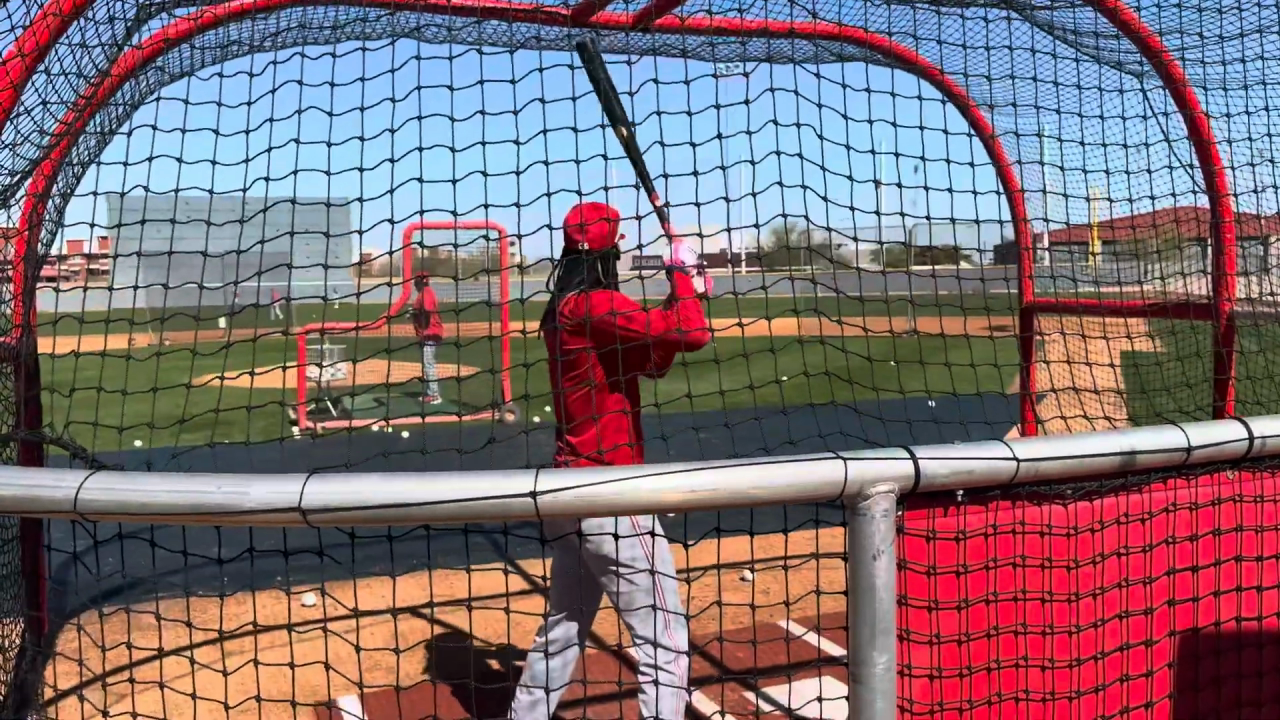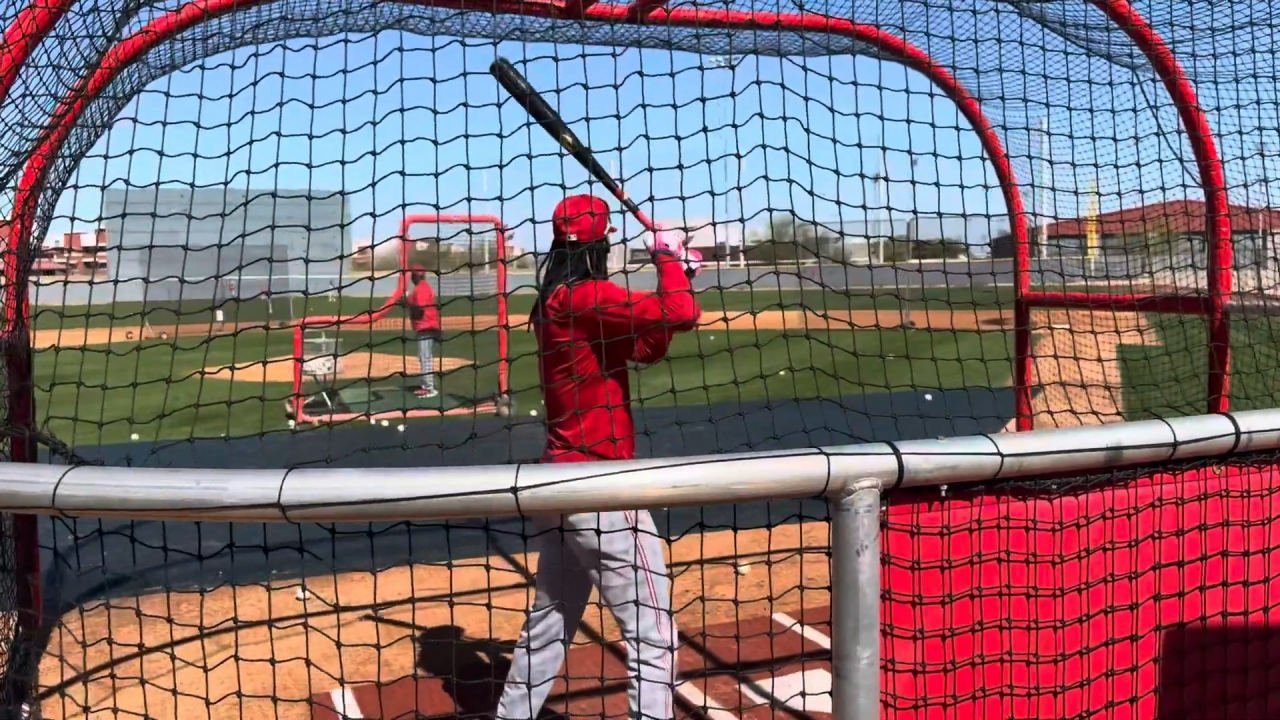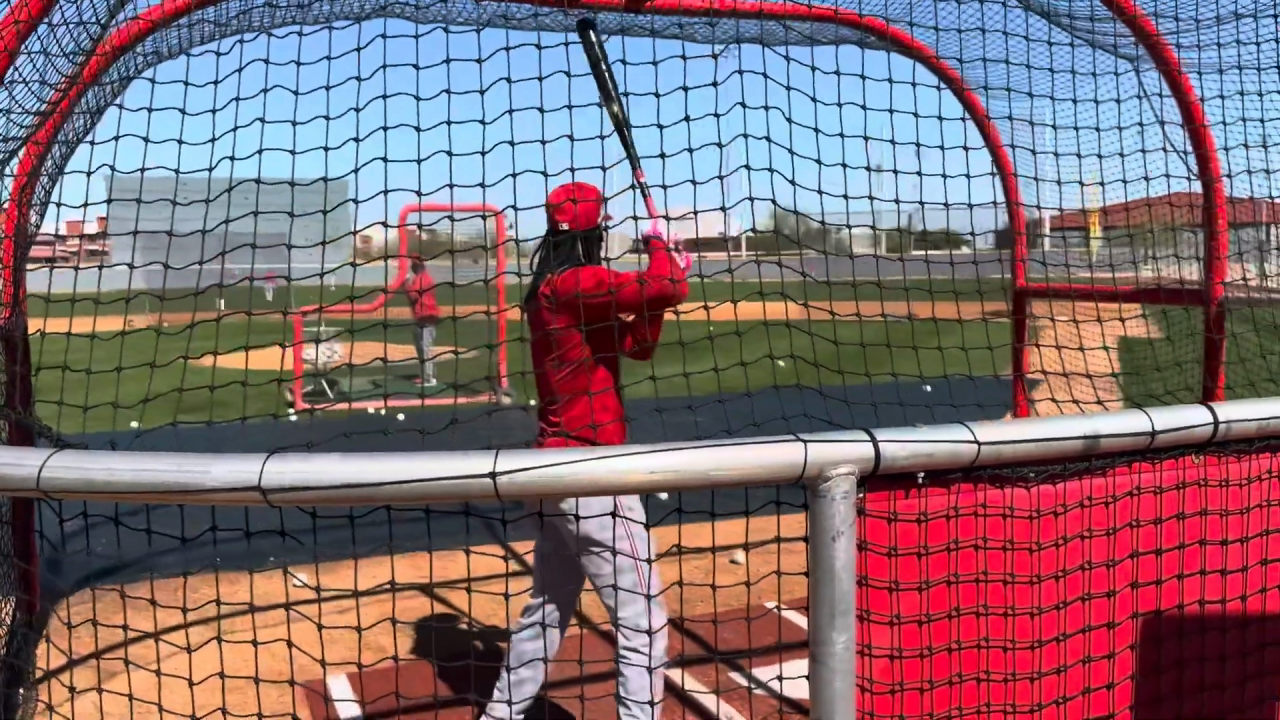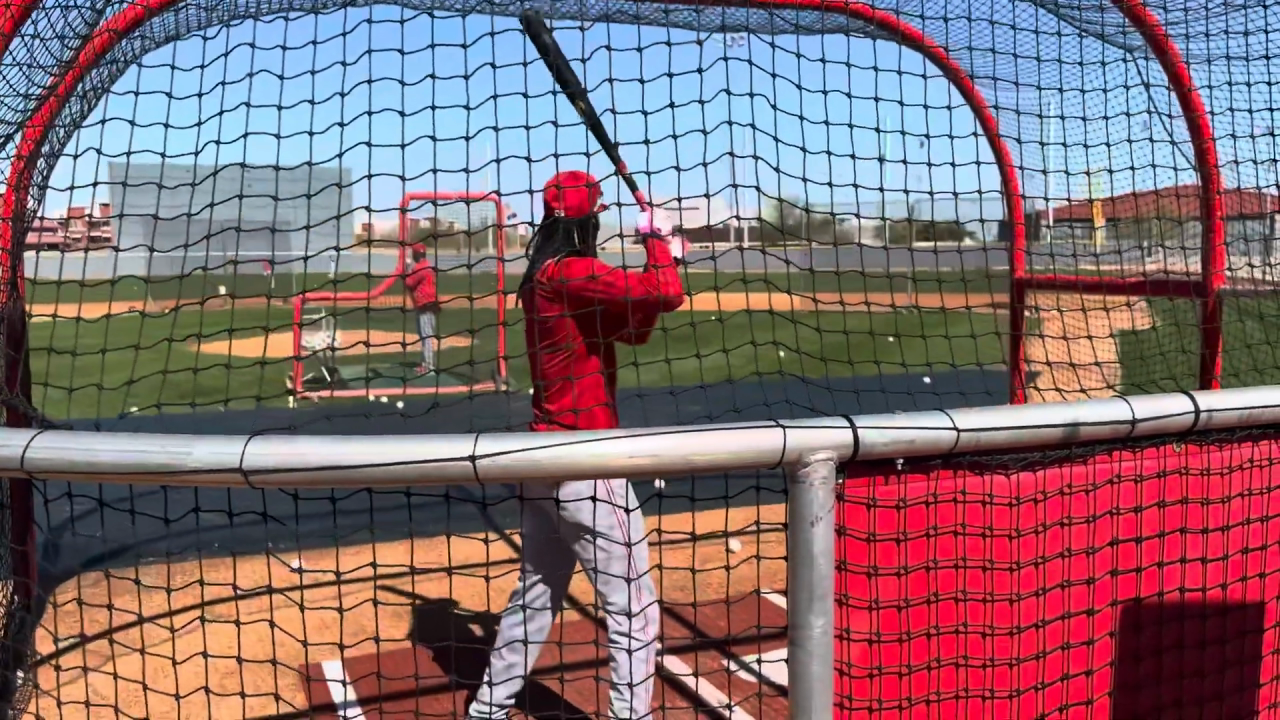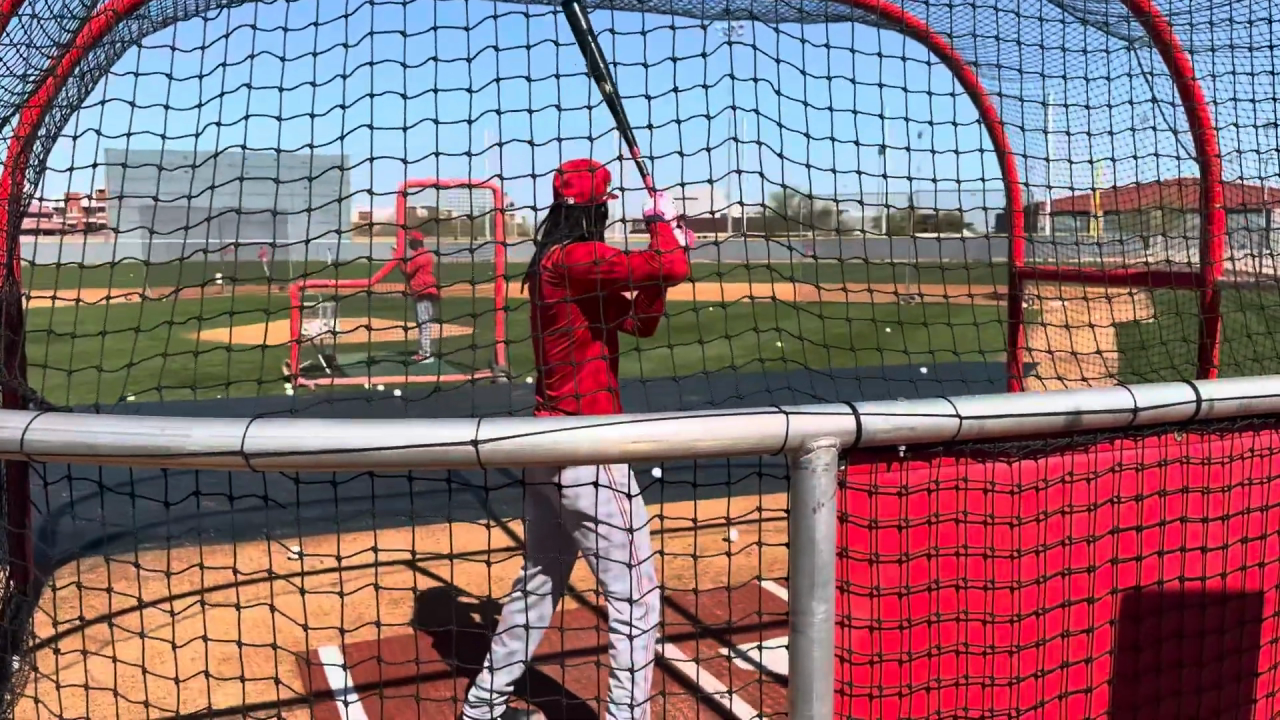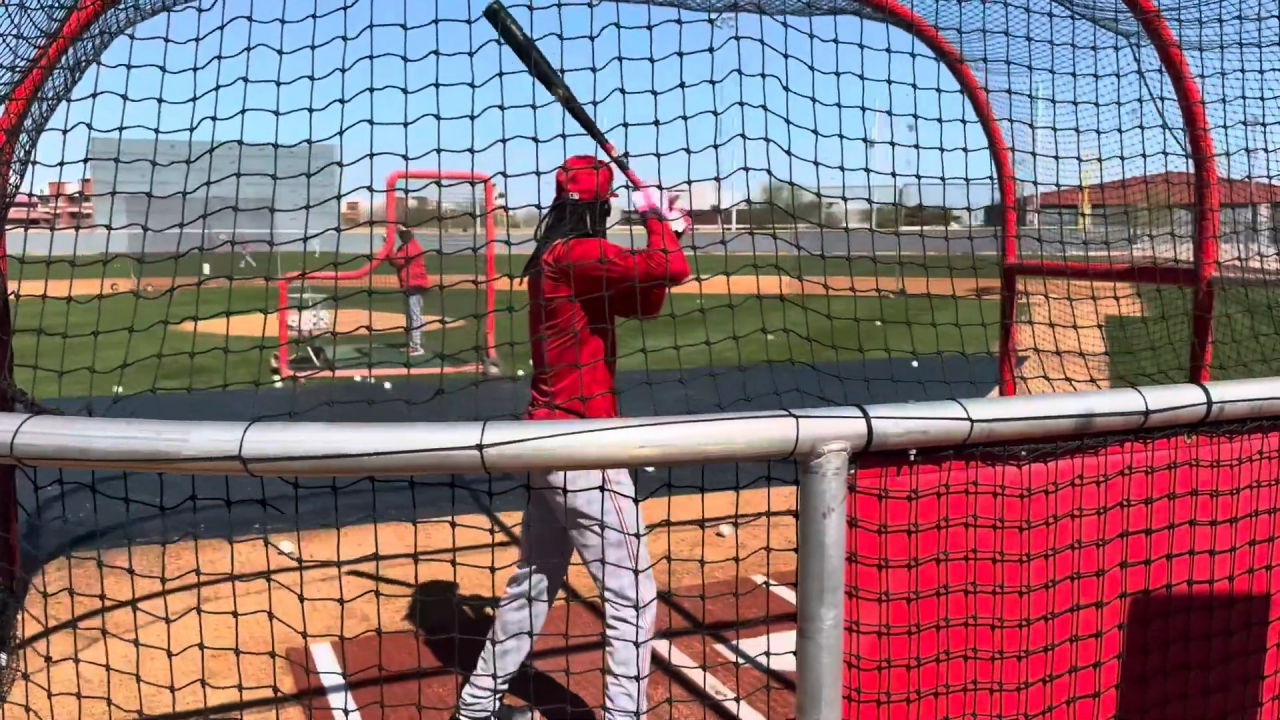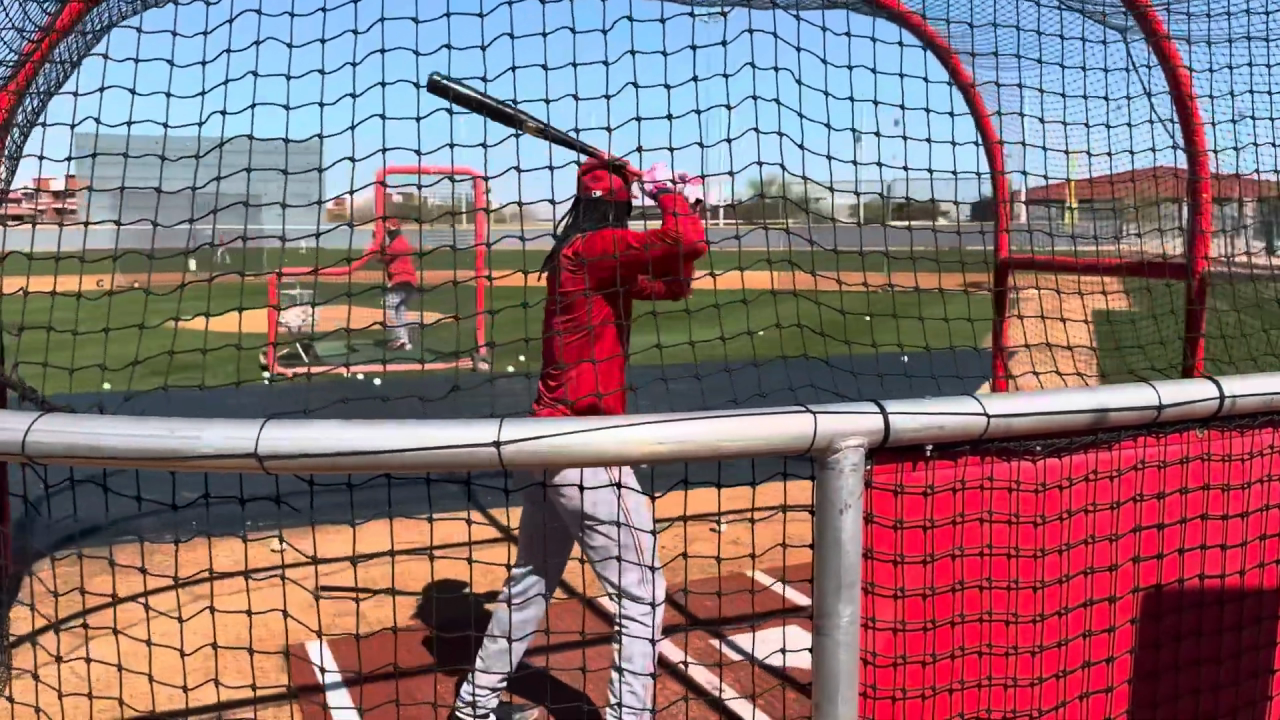
dt=0.4s
person 1, frame 1
left shoulder: (564, 309)
right shoulder: (597, 305)
left elbow: (652, 360)
right elbow: (693, 334)
left wrist: (680, 296)
right wrist: (680, 271)
left knee: (563, 629)
right knee: (665, 640)
person 1, frame 2
left shoulder: (557, 300)
right shoulder: (586, 296)
left elbow: (648, 346)
right elbow: (683, 315)
left wrist: (674, 274)
right wrist: (666, 256)
left knee: (550, 622)
right knee: (654, 635)
person 1, frame 3
left shoulder: (549, 290)
right shoulder: (577, 283)
left elbow: (637, 343)
right elbow: (670, 289)
left wrist: (658, 271)
right wrist: (657, 242)
left knee: (546, 610)
right knee: (644, 624)
person 1, frame 4
left shoulder: (546, 277)
right shoulder: (572, 272)
left elbow: (634, 328)
right elbow: (668, 295)
left wrist: (658, 259)
right wrist: (655, 238)
left knee: (535, 595)
right knee: (634, 609)
person 1, frame 5
left shoulder: (557, 263)
right shoulder: (577, 258)
left elbow: (640, 320)
right elbow: (672, 269)
left wrist: (665, 243)
right wrist: (662, 221)
left knee: (538, 583)
right knee: (636, 598)
person 1, frame 6
left shoulder: (556, 259)
right shoulder: (577, 254)
left elbow: (645, 303)
right elbow: (673, 270)
left wrist: (666, 229)
right wrist: (654, 217)
left knee: (533, 581)
right knee: (633, 597)
person 1, frame 7
left shoulder: (591, 258)
right shoulder: (596, 247)
left elbow: (674, 284)
right elbow: (690, 243)
left wrist: (683, 204)
right wrist: (667, 195)
left knee: (531, 579)
right knee: (642, 594)
